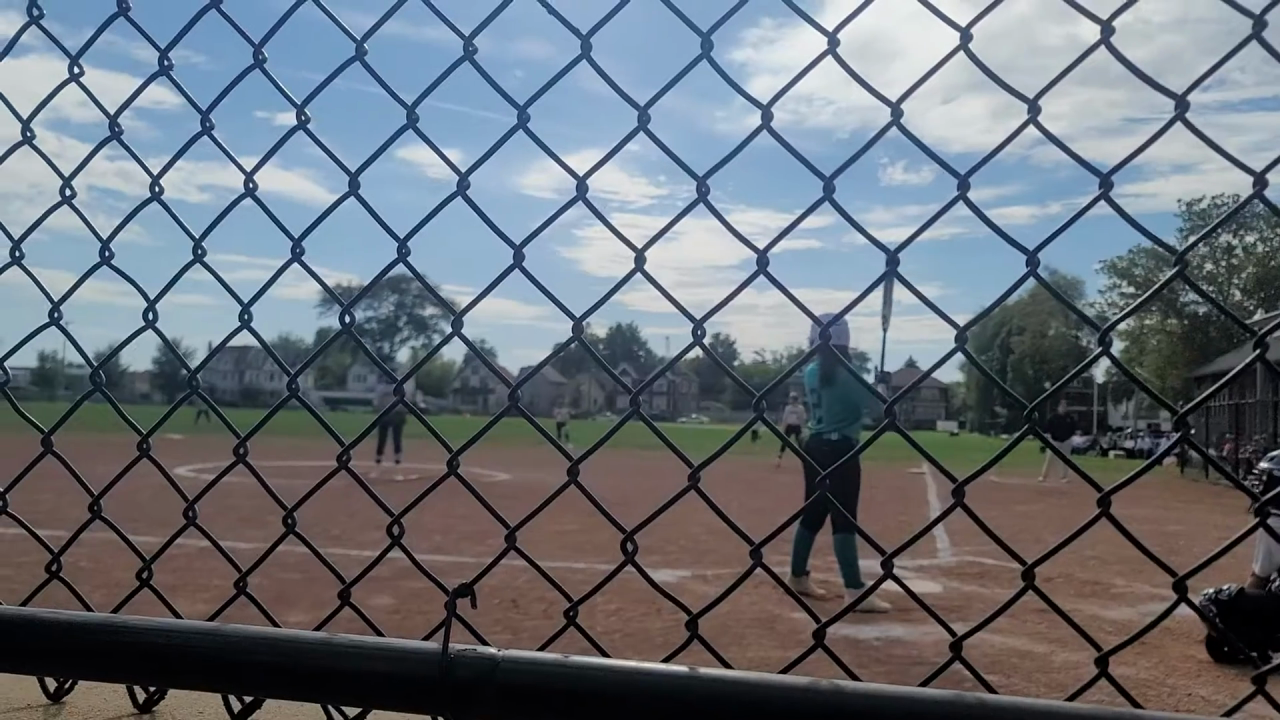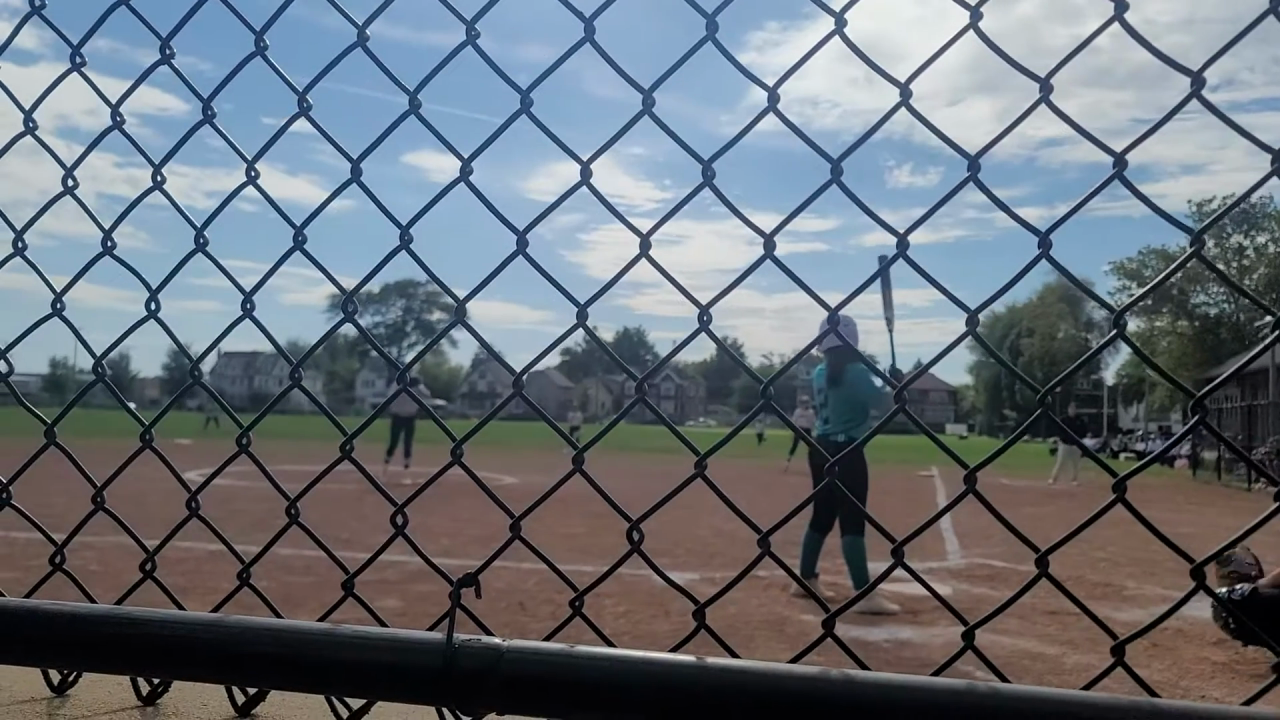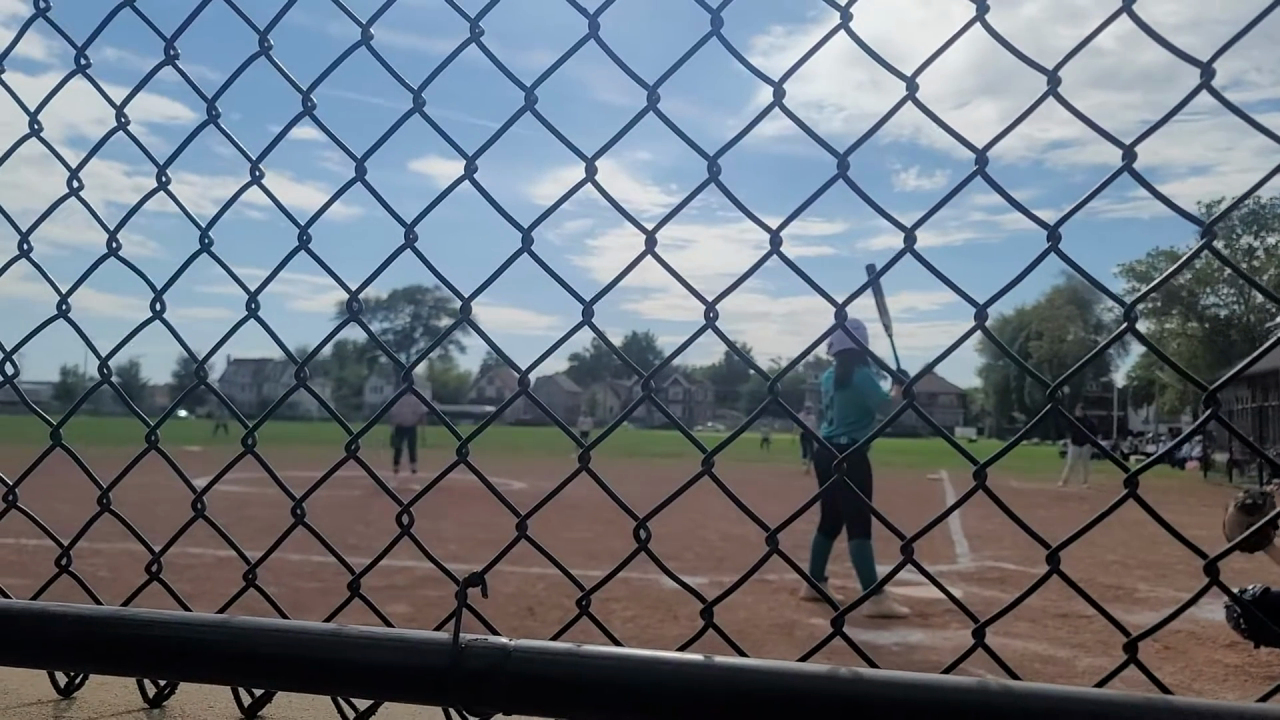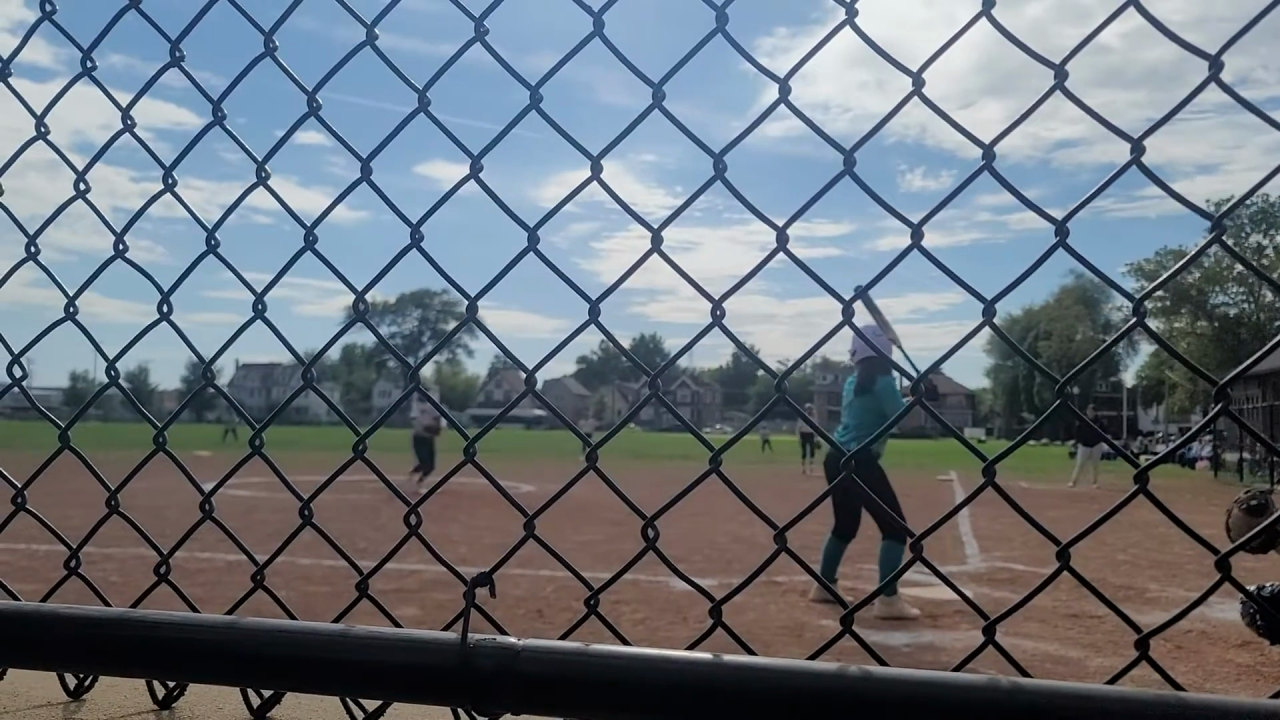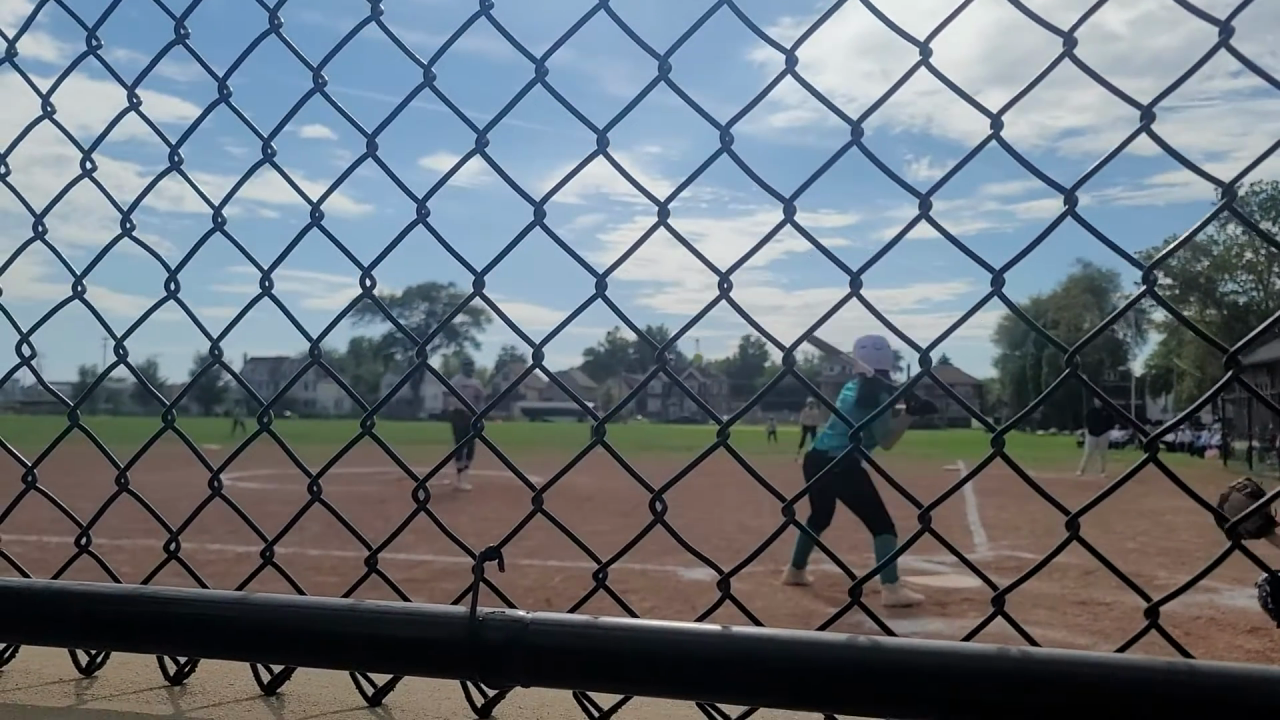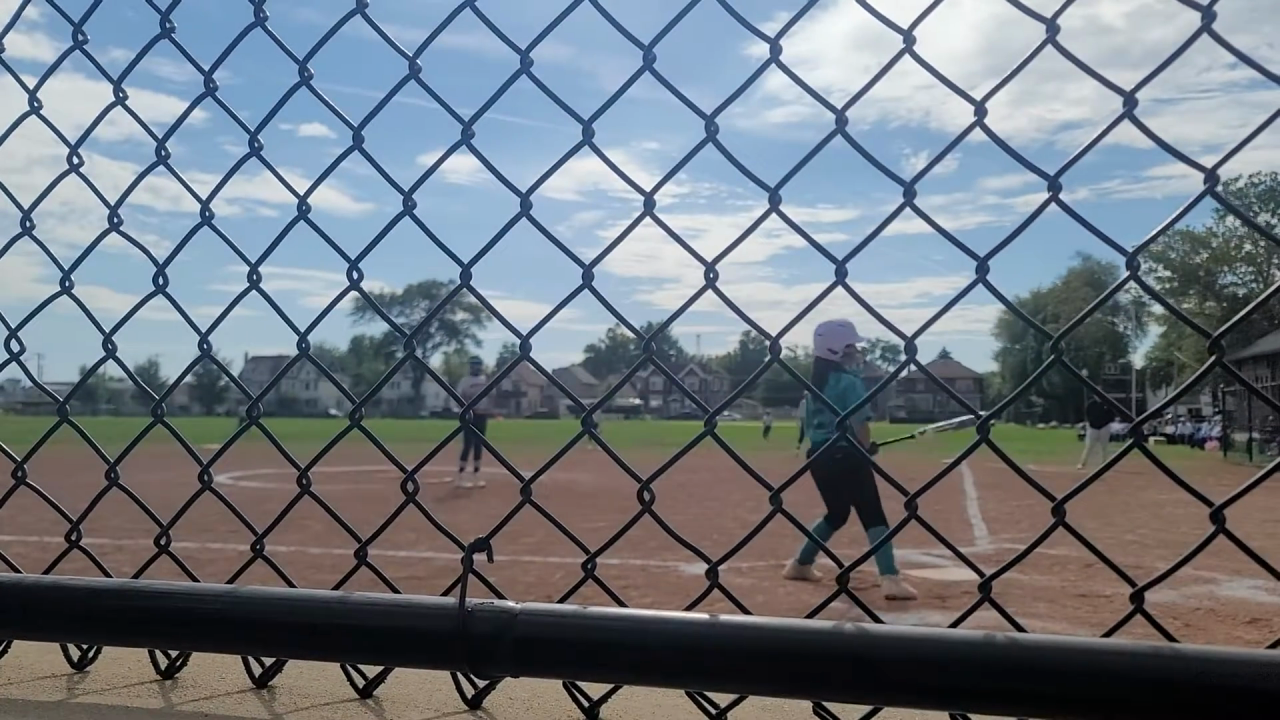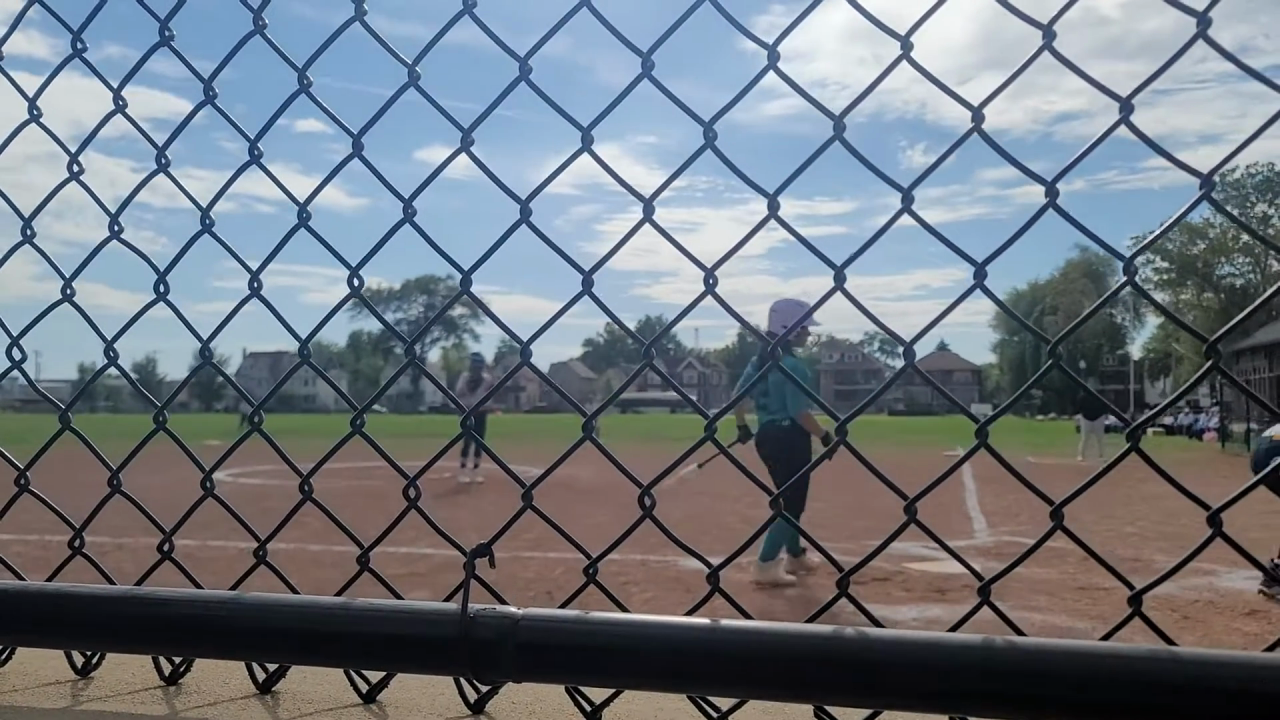
dt=0.7s
person 1, frame 1
left shoulder: (811, 372)
right shoulder: (845, 373)
left wrist: (869, 386)
left hip: (815, 447)
right hip: (839, 450)
left knee: (813, 513)
right knee: (844, 519)
left ankle: (797, 578)
right ankle: (855, 591)
person 1, frame 2
left shoulder: (820, 373)
right shoulder: (855, 371)
right elbow: (881, 403)
right wrist: (894, 382)
left hip: (821, 449)
right hip: (846, 452)
left knee: (822, 516)
right knee: (852, 520)
left ankle: (806, 580)
right ankle: (865, 595)
person 1, frame 3
left shoulder: (829, 376)
right shoulder: (861, 374)
right elbow: (886, 407)
right wrist: (900, 387)
left hip: (826, 453)
right hip: (849, 455)
left knee: (831, 520)
right knee: (858, 524)
left ankle: (814, 584)
right ankle: (875, 598)
person 1, frame 4
left shoulder: (852, 382)
right shoulder: (881, 381)
left hip: (837, 459)
right hip: (860, 462)
left knee: (845, 526)
right knee: (894, 526)
left ankle: (823, 586)
right ankle: (888, 599)
person 1, frame 5
left shoulder: (851, 388)
right shoulder: (878, 396)
right elbow: (886, 442)
left wrist: (908, 410)
right wrist: (909, 413)
left hip: (815, 460)
right hip: (844, 467)
left knee: (819, 517)
right knee: (881, 524)
left ankle: (796, 570)
right ankle: (892, 588)
person 1, frame 6
left shoulder: (815, 381)
right shoulder: (848, 382)
right elbow: (859, 424)
right wrist: (867, 447)
left hip: (818, 456)
right hip: (845, 456)
left knee: (836, 514)
right knee: (873, 516)
left ankle: (800, 564)
right ankle: (890, 578)
person 1, frame 7
left shoulder: (758, 361)
right shoulder: (792, 365)
left elbow: (738, 398)
right elbow: (799, 412)
left wrist: (741, 426)
right wrist: (824, 434)
left hip: (766, 436)
right hip: (790, 437)
left knee: (790, 498)
right knee: (793, 502)
left ankle: (796, 555)
right ankle: (766, 565)
